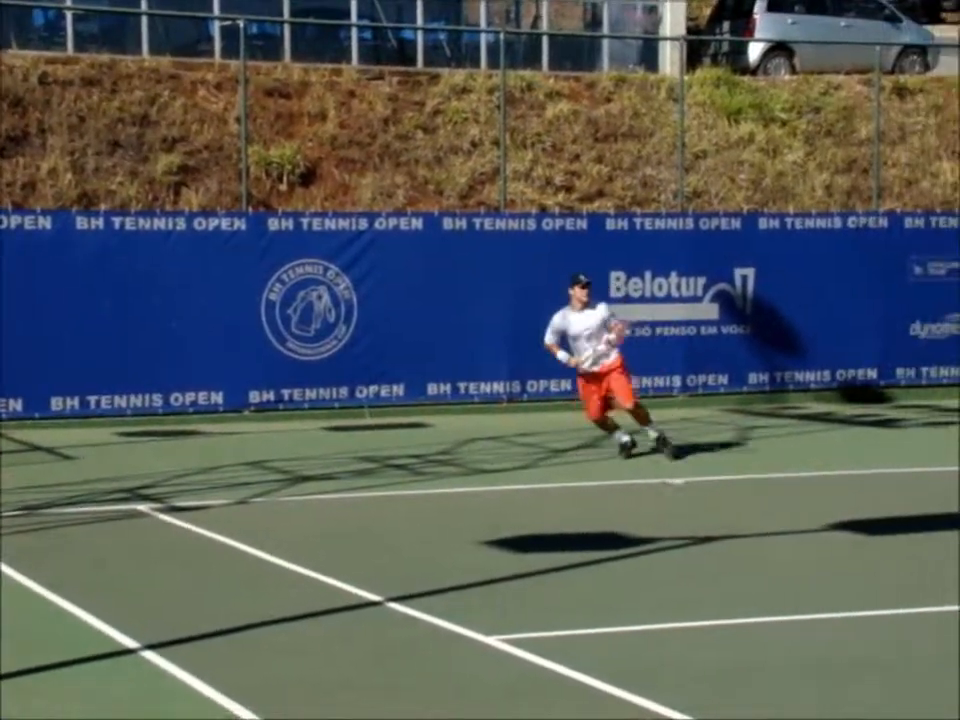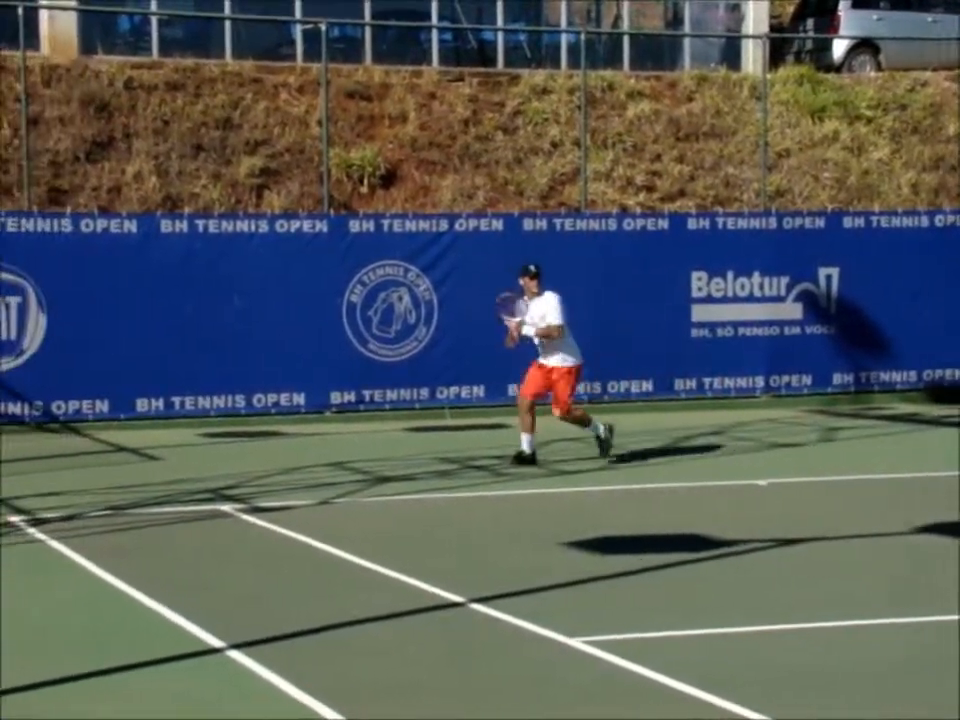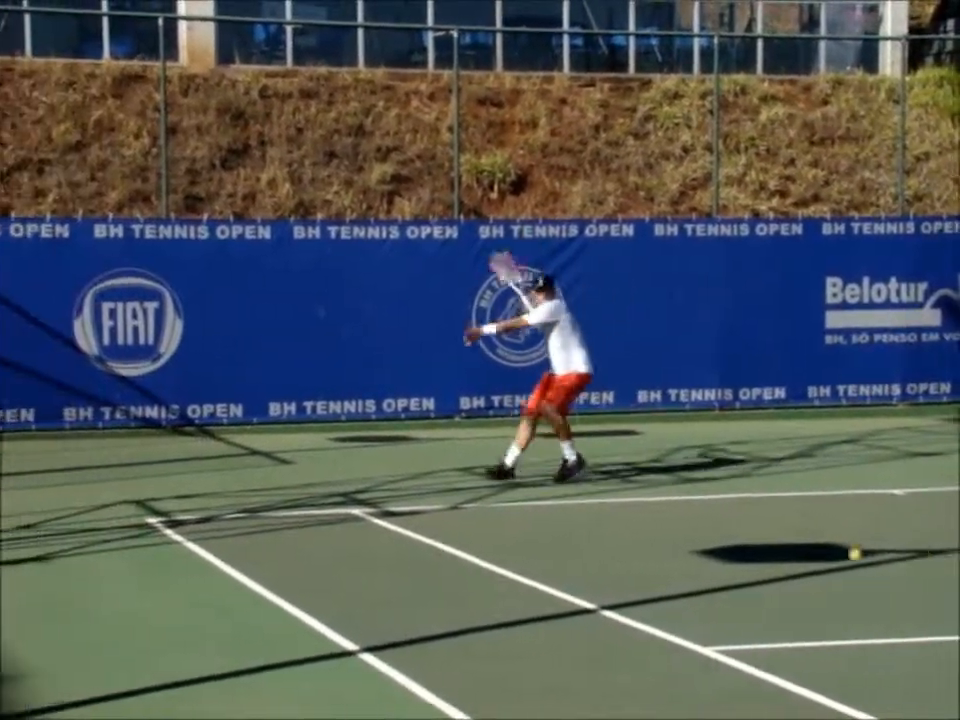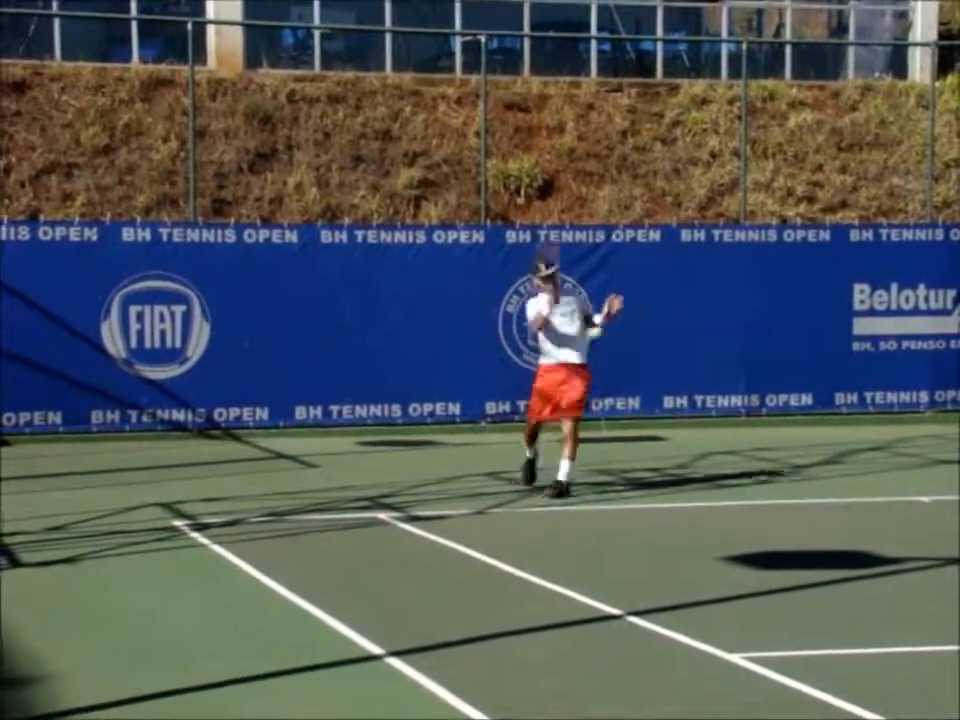
dt=0.5s
person 1, frame 1
left shoulder: (601, 309)
right shoulder: (560, 318)
left elbow: (617, 327)
right elbow: (549, 344)
left wrist: (615, 336)
right wrist: (565, 357)
left hip: (611, 364)
right hip: (586, 373)
left knee: (630, 405)
right knee: (596, 416)
left ankle: (658, 438)
right ankle: (625, 439)
person 1, frame 2
left shoulder: (552, 299)
right shoulder: (524, 304)
left elbow: (555, 331)
right elbow: (520, 328)
left wrist: (527, 329)
right wrist: (513, 334)
left hip: (566, 363)
right hip: (545, 361)
left knee: (562, 412)
right knee: (524, 400)
left ankle: (600, 430)
right ankle: (527, 451)
person 1, frame 3
left shoulder: (554, 307)
right shoulder: (545, 310)
left elbow: (519, 323)
left wrist: (483, 330)
left hip: (576, 371)
right hip: (558, 372)
left knee: (548, 407)
right knee: (530, 413)
left ankle: (572, 459)
right ankle: (508, 465)
person 1, frame 4
left shoulder: (575, 295)
right shoulder: (533, 303)
left elbow: (590, 322)
right elbow: (538, 326)
left wrist: (607, 314)
right wrist: (548, 304)
left hip: (579, 366)
right hip: (550, 367)
left knee: (570, 420)
right knee: (534, 420)
left ankle: (563, 481)
right ankle: (530, 457)
